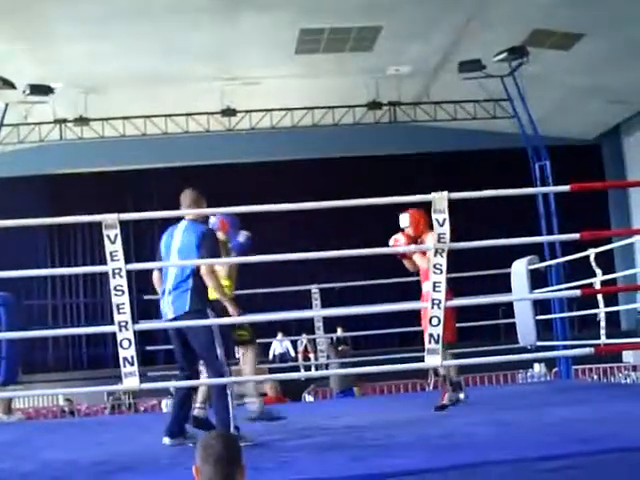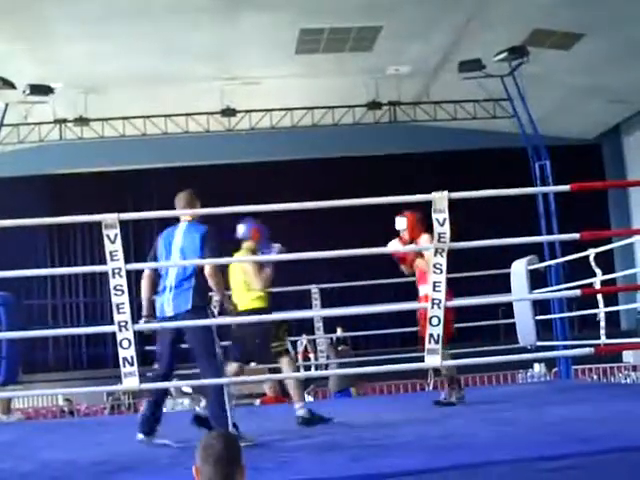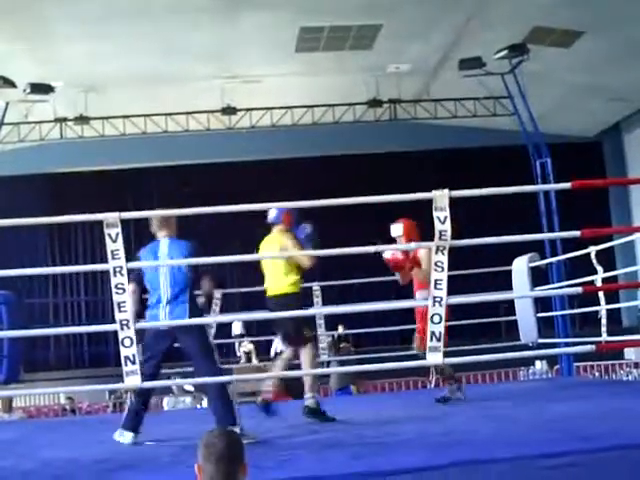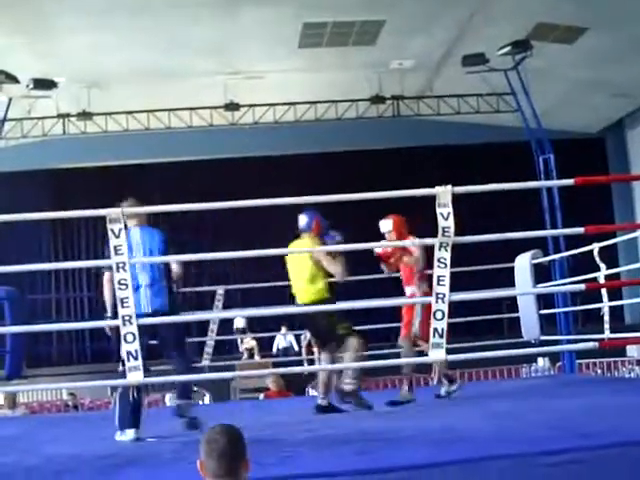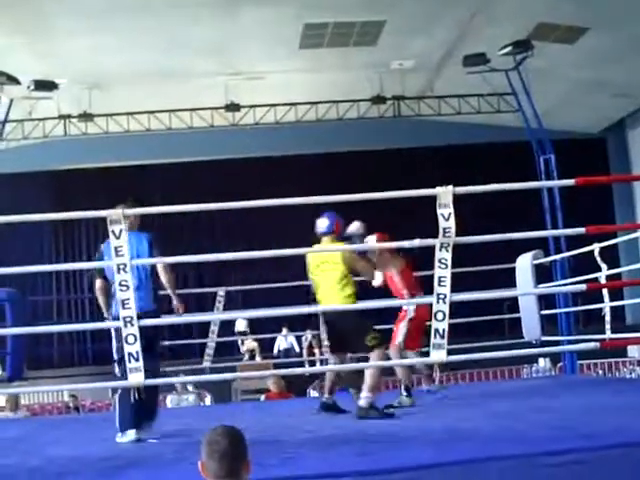
dt=0.2s
person 1, frame 1
left shoulder: (168, 235)
right shoulder: (204, 232)
left elbow: (157, 275)
right elbow: (206, 271)
right wrist: (228, 302)
left hip: (170, 310)
right hip: (193, 307)
left knee: (188, 372)
right knee: (217, 369)
left ankle: (175, 430)
right ankle: (226, 431)
person 1, frame 2
left shoulder: (163, 237)
right shoulder: (204, 233)
left elbow: (147, 276)
right elbow: (210, 272)
left wrist: (146, 311)
right wrist: (225, 298)
left hip: (164, 310)
right hip: (192, 308)
left knee: (163, 370)
right knee: (212, 370)
left ankle: (146, 428)
right ankle: (224, 431)
person 1, frame 3
left shoulder: (143, 254)
right shoulder: (188, 248)
left elbow: (133, 291)
left hip: (154, 322)
right hip: (185, 318)
left knee: (144, 375)
right knee: (210, 372)
left ankle: (128, 430)
right ankle: (230, 427)
person 1, frame 4
right shoulder: (159, 236)
left elbow: (108, 280)
right elbow: (176, 270)
left wrist: (111, 313)
right wrist: (171, 284)
left hip: (132, 310)
right hip: (162, 307)
right knee: (181, 357)
left ankle: (127, 427)
right ankle: (184, 402)
person 1, frame 5
left shoulder: (105, 248)
right shoulder: (146, 240)
left elbow: (99, 286)
right elbow: (162, 269)
left wrist: (107, 313)
right wrist: (175, 298)
left hip: (121, 314)
right hip: (148, 311)
left knee: (125, 370)
right knee: (150, 367)
left ankle: (128, 428)
right ankle: (145, 420)
person 2, frame 1
left shoulder: (223, 247)
right shoulder: (215, 246)
right elbow: (224, 274)
right wrist: (235, 253)
right knee: (249, 348)
left ankle: (199, 410)
right ankle: (256, 406)
person 2, frame 2
left shoulder: (238, 257)
right shoulder: (246, 257)
right elbow: (260, 285)
right wrist: (270, 265)
left hip: (242, 316)
right hip: (256, 313)
left knee: (235, 367)
right knee: (285, 359)
right ankle: (302, 412)
person 2, frame 3
left shoulder: (266, 243)
right shoulder: (285, 237)
right elbow: (307, 262)
right wrist: (306, 242)
left hip: (273, 298)
right hip: (289, 296)
left knee: (291, 350)
right knee: (307, 348)
left ankle: (267, 395)
right ankle: (311, 403)
person 2, frame 4
left shoulder: (292, 249)
right shoulder: (314, 246)
right elbow: (339, 273)
right wrist: (337, 256)
left hip: (305, 305)
right hip: (319, 303)
left knee: (328, 350)
right knee: (353, 341)
left ankle: (322, 402)
right ankle: (348, 387)
person 2, frame 5
left shoulder: (311, 254)
right shoulder: (343, 250)
right elbow: (370, 272)
right wrist: (357, 254)
left hip: (328, 312)
right hip: (346, 311)
left knee: (337, 356)
right knee: (377, 352)
left ankle: (327, 400)
right ankle: (365, 404)
person 3, frame 1
left shoulder: (431, 237)
right shoulder: (420, 241)
left elbow: (429, 264)
right elbow: (414, 268)
right wrist: (403, 253)
right hip: (429, 294)
right knee: (441, 344)
left ankle: (450, 389)
right ankle: (456, 389)
person 3, frame 2
left shoulder: (426, 239)
right shoulder: (416, 244)
left elbow: (431, 267)
right elbow: (409, 271)
left wrist: (412, 256)
right wrist: (401, 258)
left hip: (433, 296)
right hip: (425, 297)
left ankle: (454, 389)
right ankle: (452, 388)
person 3, frame 3
left shoulder: (422, 250)
right shoulder: (408, 252)
left elbow: (427, 277)
right elbow: (403, 280)
left wrist: (409, 266)
right wrist: (396, 267)
left hip: (430, 301)
right hip: (422, 301)
left knee: (422, 346)
right knee: (424, 346)
left ankle: (454, 384)
right ankle: (453, 383)
person 3, frame 4
left shoulder: (412, 243)
right shoulder: (399, 247)
left elbow: (420, 265)
right elbow: (390, 270)
left wrist: (400, 255)
right wrist: (384, 260)
left hip: (419, 296)
right hip: (412, 297)
left knee: (405, 342)
right knee: (422, 342)
left ankle: (407, 391)
right ankle: (448, 381)
person 3, frame 5
left shoulder: (392, 260)
right shoulder: (388, 262)
right wrist: (382, 279)
left hip: (414, 309)
right hip: (413, 307)
left knee: (395, 350)
right knee: (408, 349)
left ankle: (407, 395)
